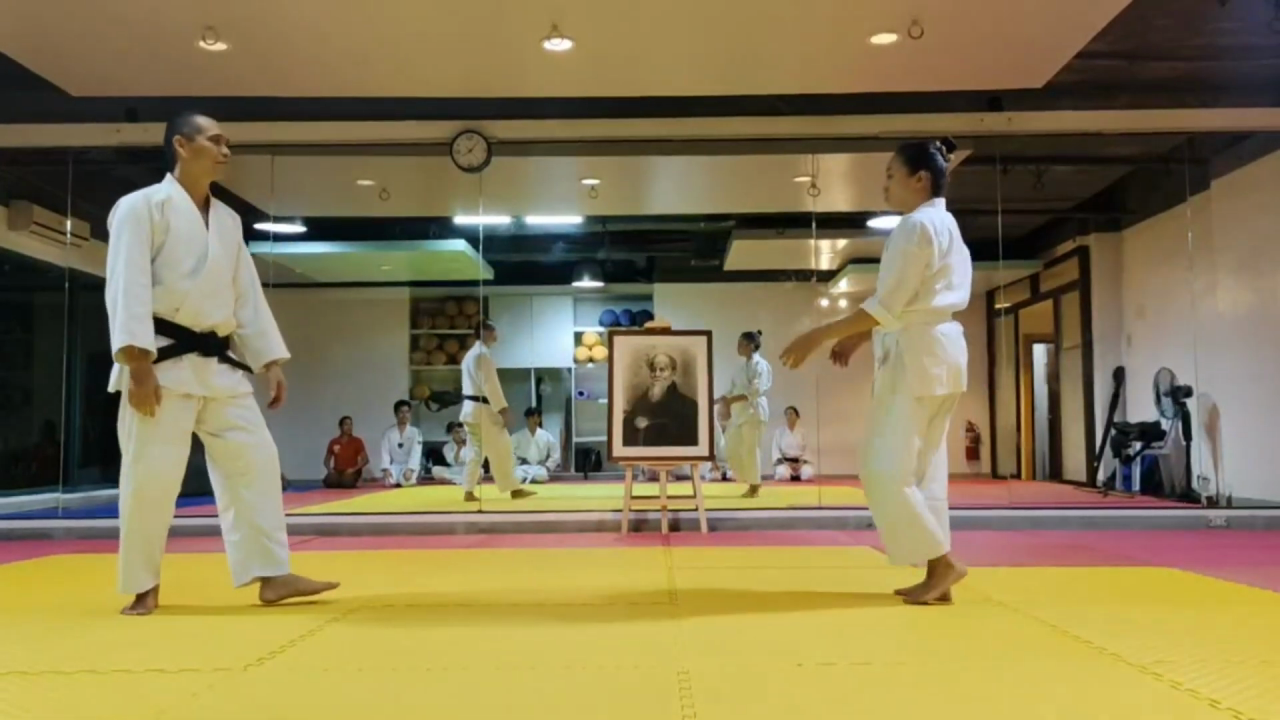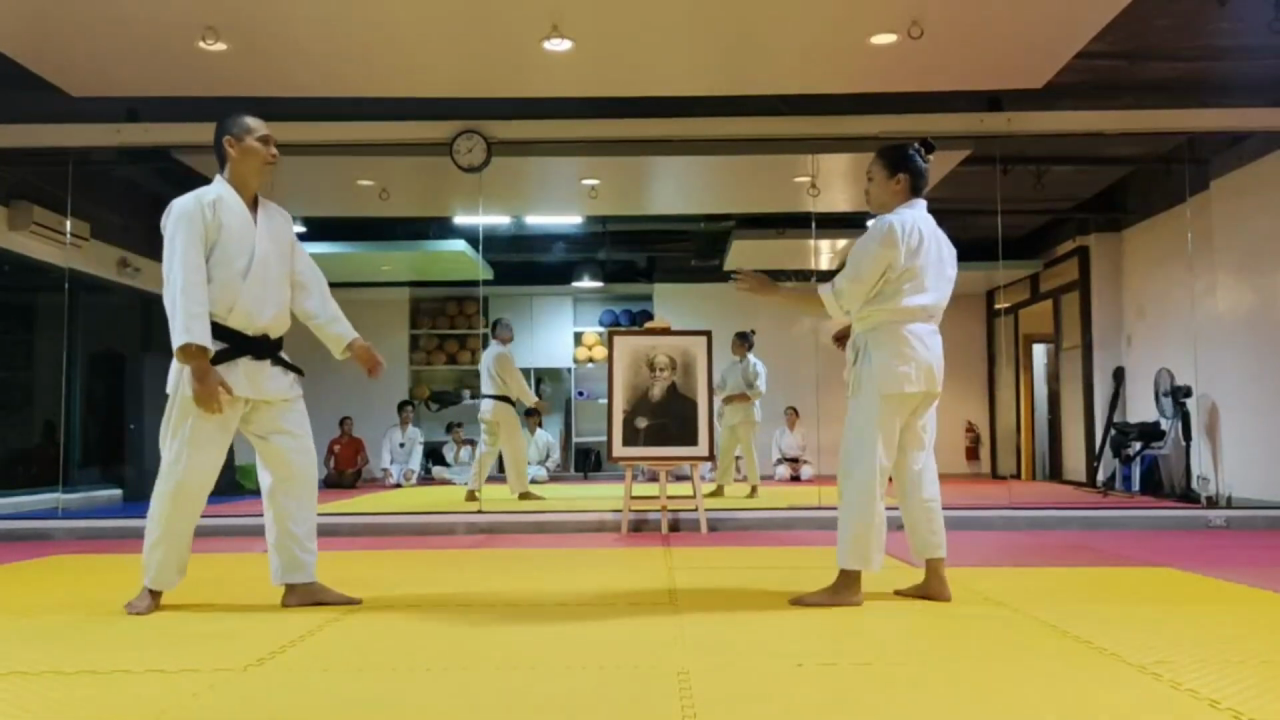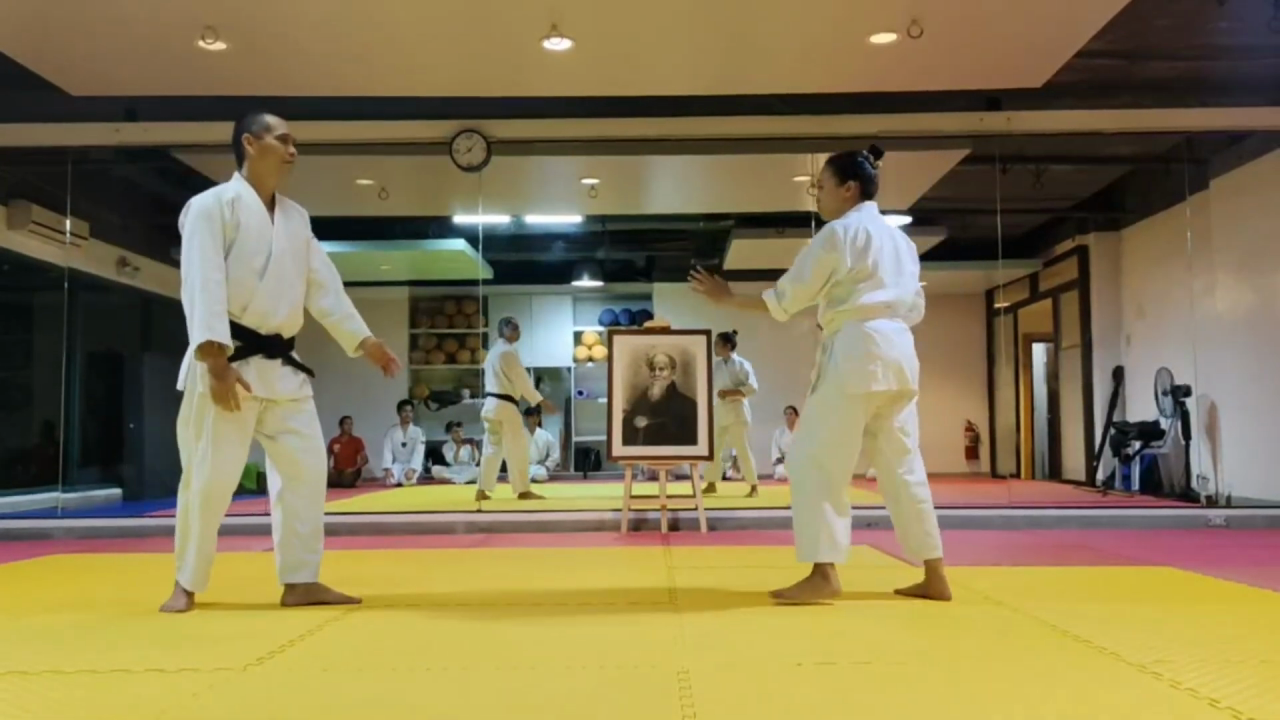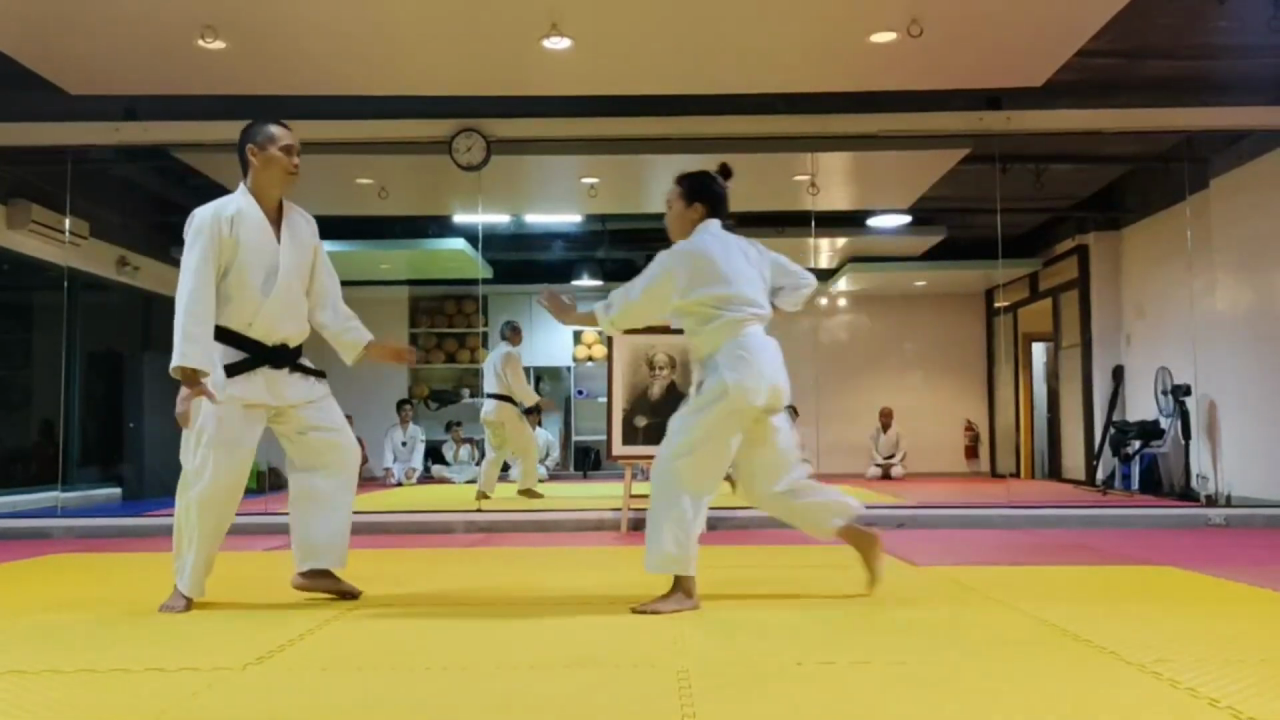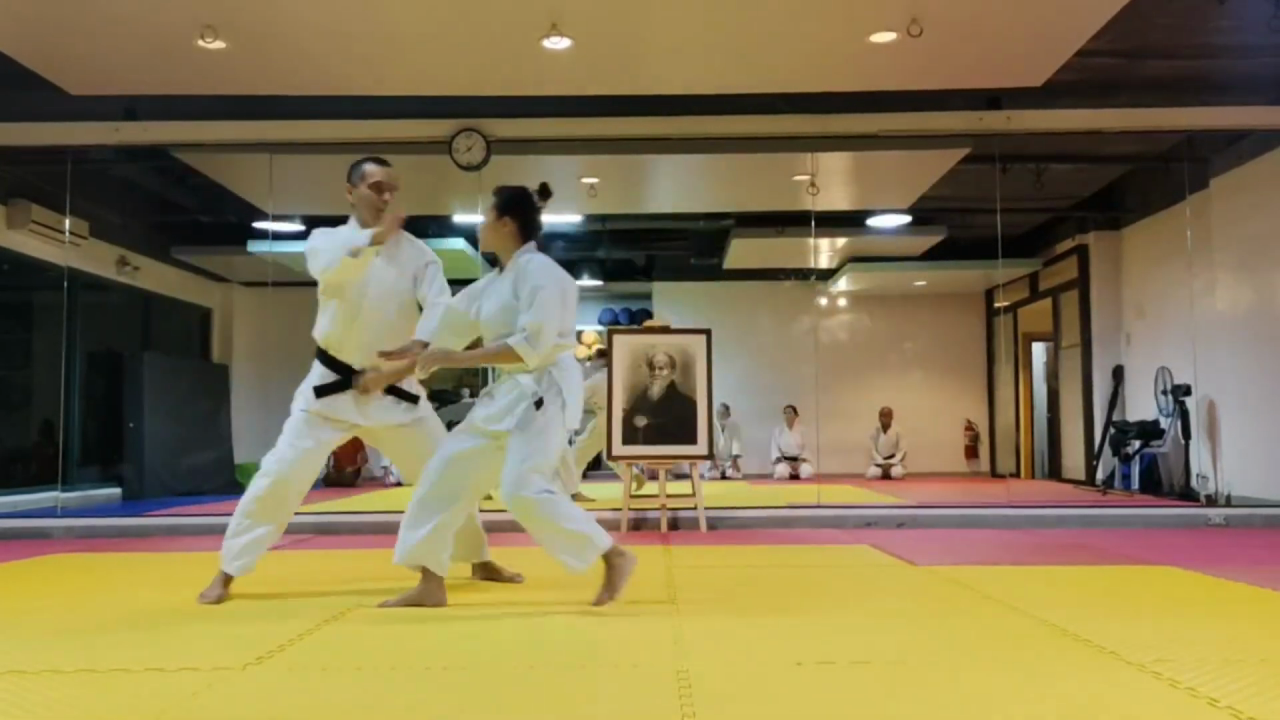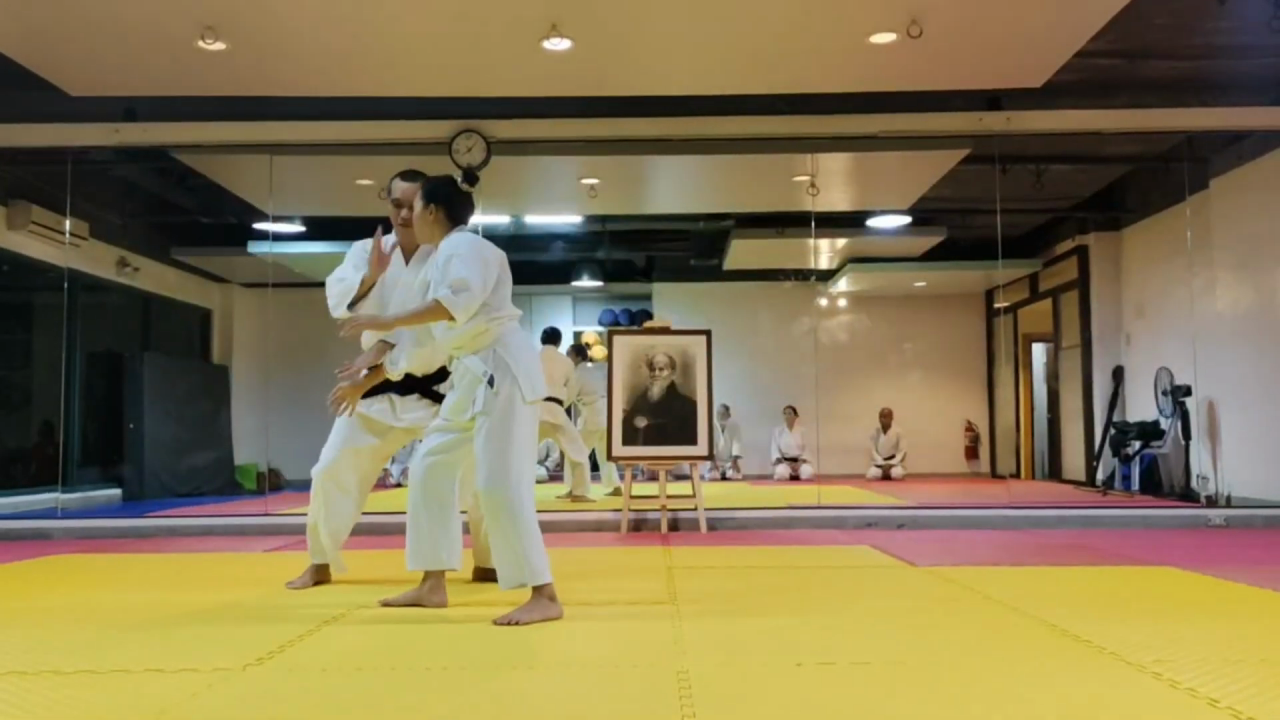
dt=0.4s
person 1, frame 1
left shoulder: (227, 219)
right shoulder: (141, 207)
left elbow: (248, 296)
right elbow: (127, 289)
left wrist: (272, 361)
right wrist: (137, 363)
left hip: (219, 363)
right hip: (165, 360)
left knee: (255, 461)
right knee: (151, 475)
left ankle: (272, 575)
right ankle: (143, 587)
person 1, frame 2
left shoulder: (279, 219)
right shoulder: (195, 207)
left elbow: (309, 287)
right elbow: (185, 288)
left wrist: (352, 342)
right wrist: (199, 362)
left hip: (270, 366)
right hip: (215, 362)
left knee: (296, 466)
right knee: (187, 473)
left ankle: (298, 581)
right ankle: (155, 583)
person 1, frame 3
left shoulder: (296, 217)
right shoulder: (212, 206)
left elbow: (323, 286)
right elbow: (203, 286)
left wrist: (365, 341)
right wrist: (217, 359)
left hip: (281, 364)
right hip: (229, 361)
left knee: (304, 466)
right knee: (210, 474)
left ankle: (300, 580)
right ankle: (187, 583)
person 1, frame 4
left shoulder: (303, 225)
right shoulder: (215, 218)
left elbow: (324, 298)
right elbow: (193, 299)
left wrist: (368, 346)
right wrist: (190, 374)
left hip: (291, 369)
right hip: (234, 369)
left knee: (335, 453)
right knee: (211, 477)
left ankle: (316, 566)
right ankle: (186, 585)
person 1, frame 5
left shoulder: (416, 252)
right shoulder: (327, 238)
left elbow: (439, 305)
right elbow: (328, 265)
left wrist: (426, 341)
right wrist: (378, 235)
left hip: (393, 389)
right hip: (331, 386)
right knee: (282, 473)
left ankle: (479, 559)
right ankle: (228, 570)
person 1, frame 6
right shoulder: (364, 253)
right elbow: (339, 300)
left wrist: (380, 355)
right wrist: (371, 275)
left hip: (435, 390)
right hip: (378, 390)
right knee: (333, 471)
left ankle: (490, 563)
right ankle: (322, 563)
person 2, frame 1
left shoulder: (917, 225)
right shoulder: (945, 226)
left elbow: (886, 305)
left wrist: (816, 336)
right wrist: (858, 336)
left hip: (916, 356)
right hip: (937, 352)
left knee: (887, 469)
right knee: (922, 466)
left ankle: (942, 563)
right ankle: (937, 574)
person 2, frame 2
left shoulder: (890, 228)
right shoulder: (937, 235)
left elbow: (841, 295)
left wrist: (774, 289)
right wrist: (863, 323)
left hip: (890, 354)
right hip: (923, 352)
left knee: (863, 466)
right knee: (915, 466)
left ankle: (848, 583)
right ankle: (935, 578)
person 2, frame 3
left shoulder: (841, 232)
right shoulder: (898, 238)
left elbow: (787, 298)
right elbow: (913, 309)
left wrist: (727, 297)
left hip: (857, 352)
right hip: (898, 350)
left knee: (814, 459)
right knee: (902, 465)
left ankle: (822, 573)
right ankle: (934, 576)
person 2, frame 4
left shoulder: (683, 256)
right shoulder: (745, 248)
left elbow: (626, 307)
right elbow: (802, 284)
left wrist: (569, 315)
left hip: (733, 369)
right hip: (760, 363)
left knee: (677, 471)
right knee: (773, 477)
left ankle: (682, 588)
right ankle: (858, 533)
person 2, frame 5
left shoulder: (540, 273)
right shoulder: (491, 283)
left elbow: (532, 346)
right elbow: (450, 329)
left wrist: (459, 360)
right wrist: (394, 372)
left hip: (545, 393)
right hip: (508, 396)
left knee: (524, 490)
right knee: (445, 473)
left ankle: (612, 557)
right ankle: (430, 585)
person 2, frame 6
left shoulder: (464, 247)
right shoulder: (445, 259)
left elbow: (459, 302)
left wrist: (387, 321)
left hip: (503, 369)
right hip: (474, 376)
left knee: (500, 482)
right knee: (431, 467)
left ankle: (544, 596)
right ankle: (432, 584)
